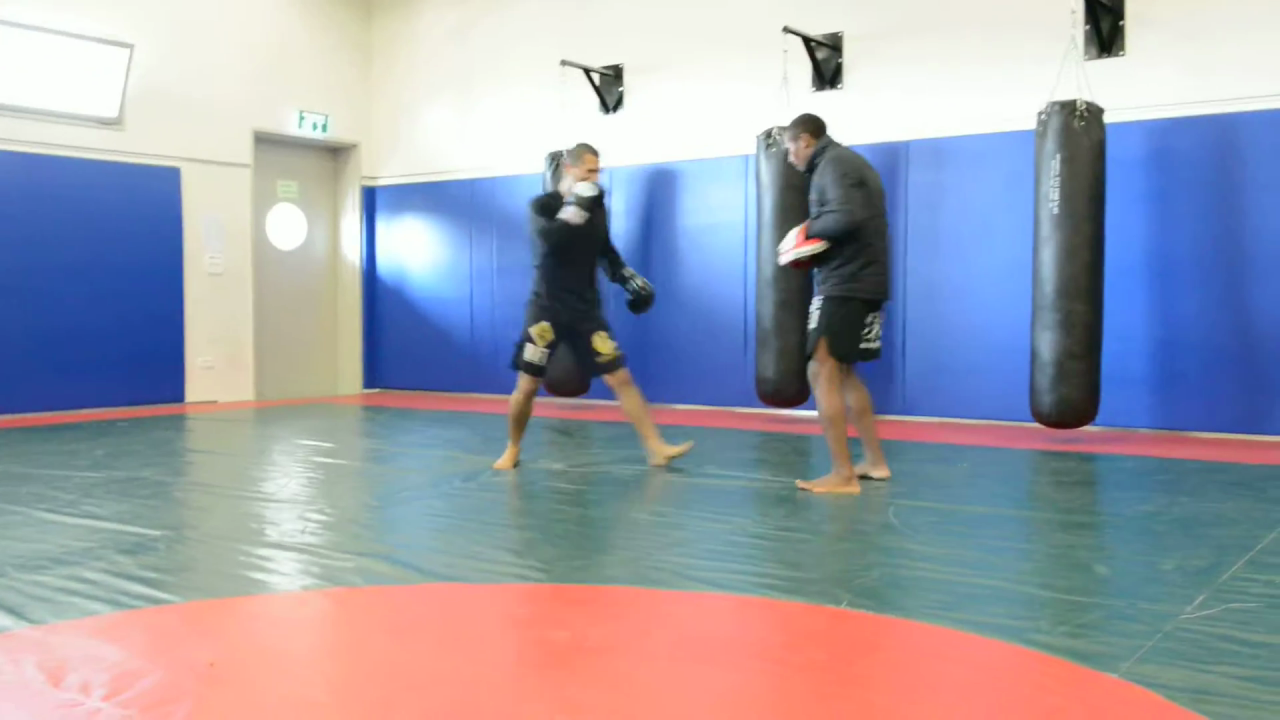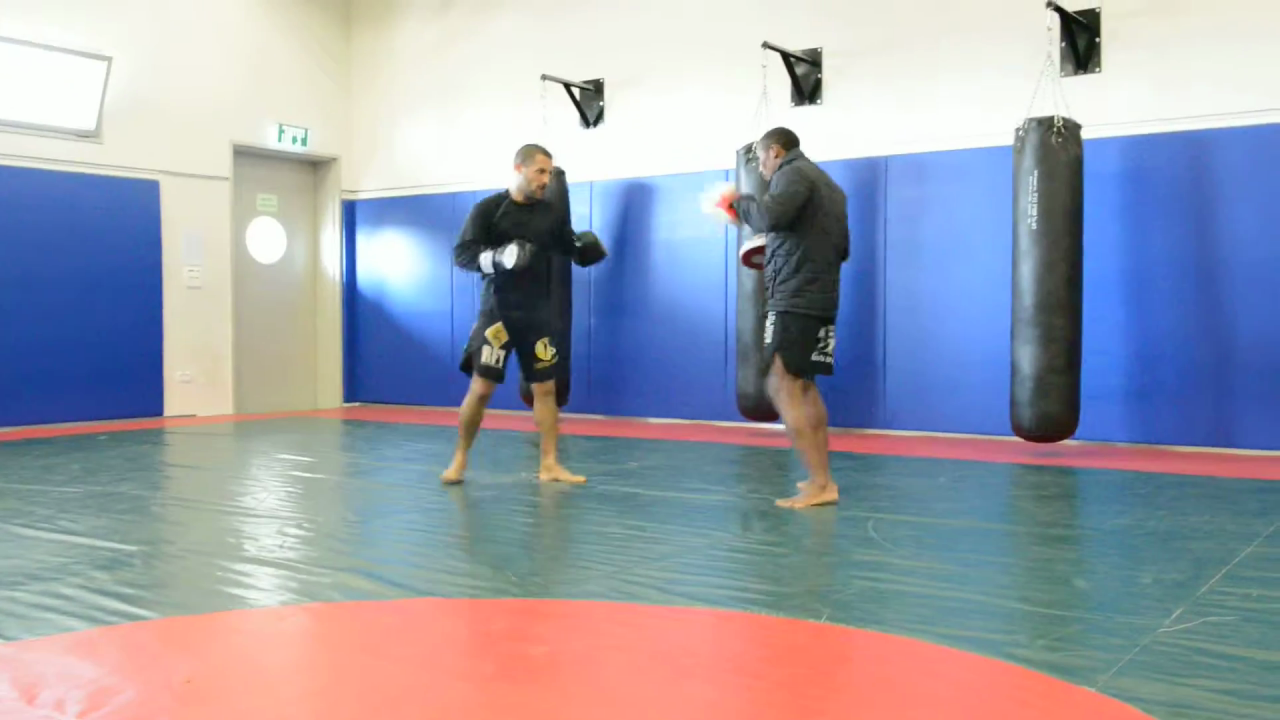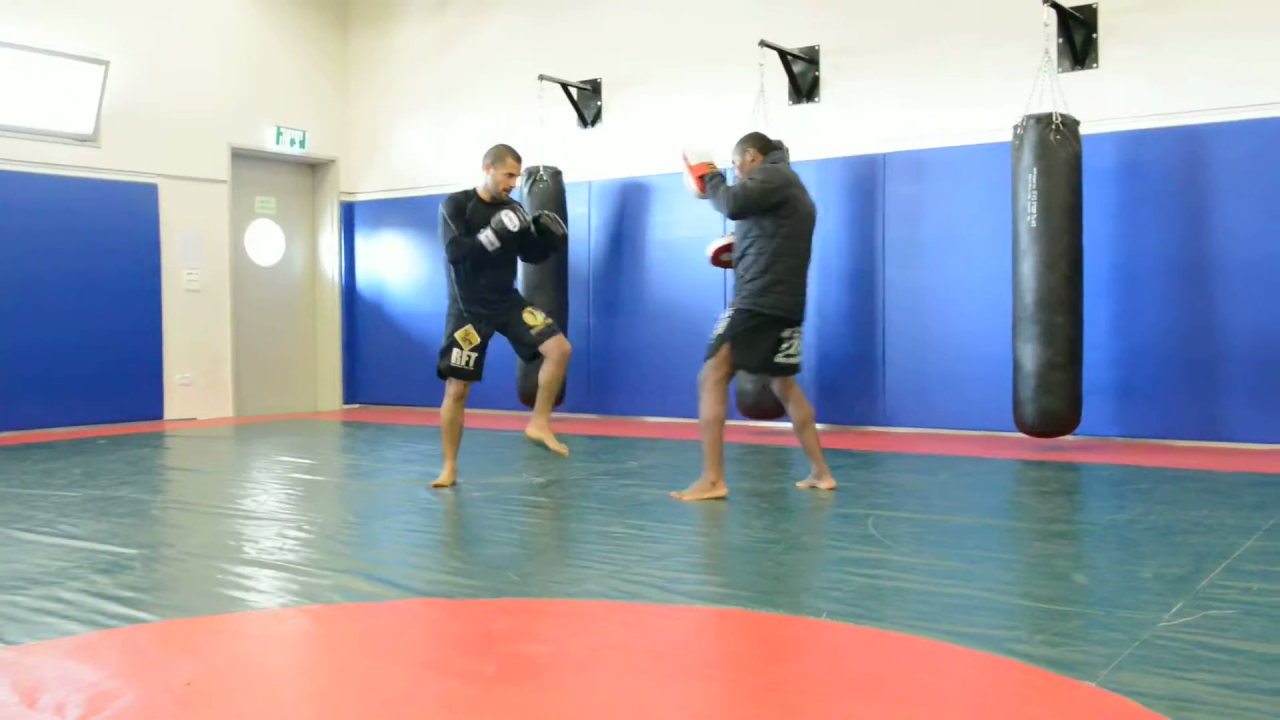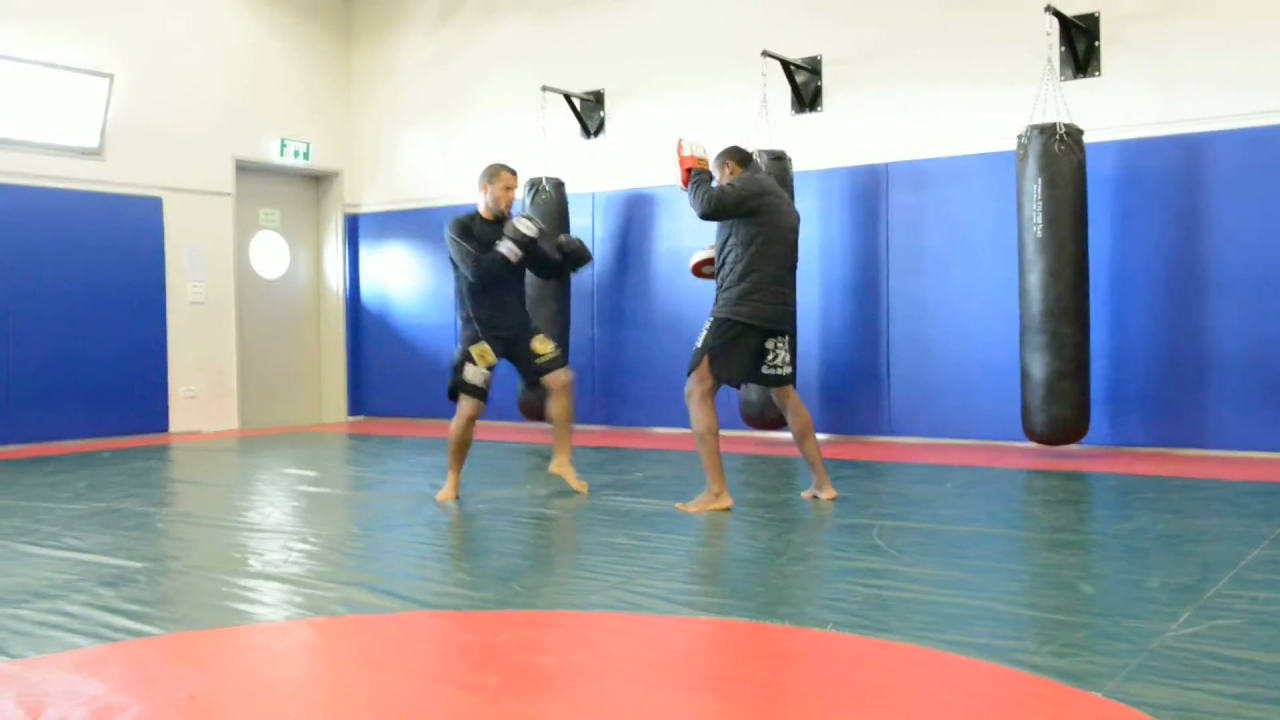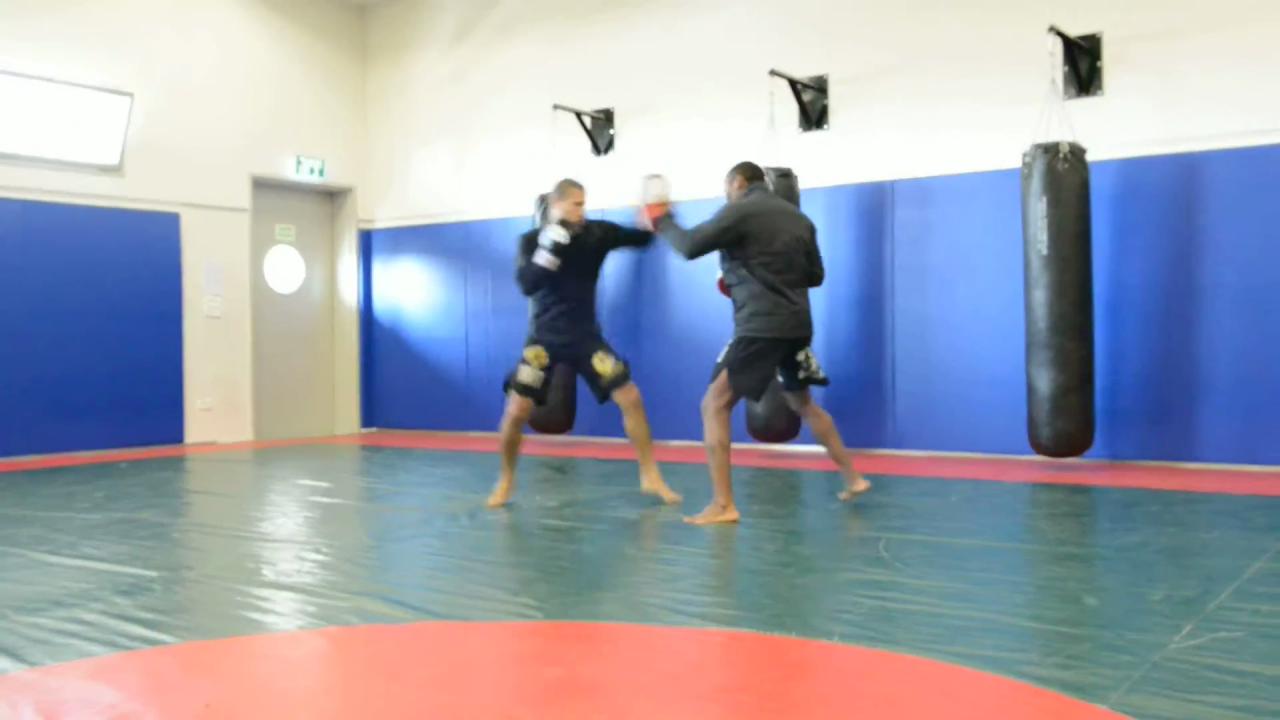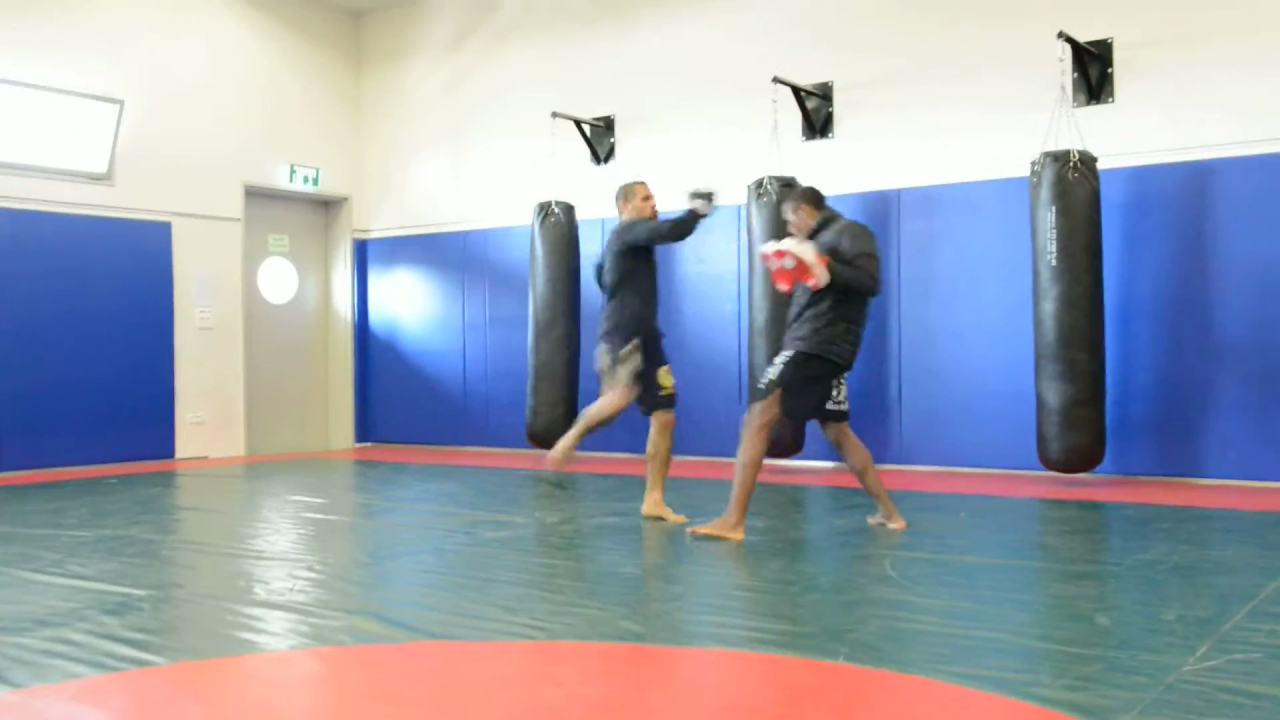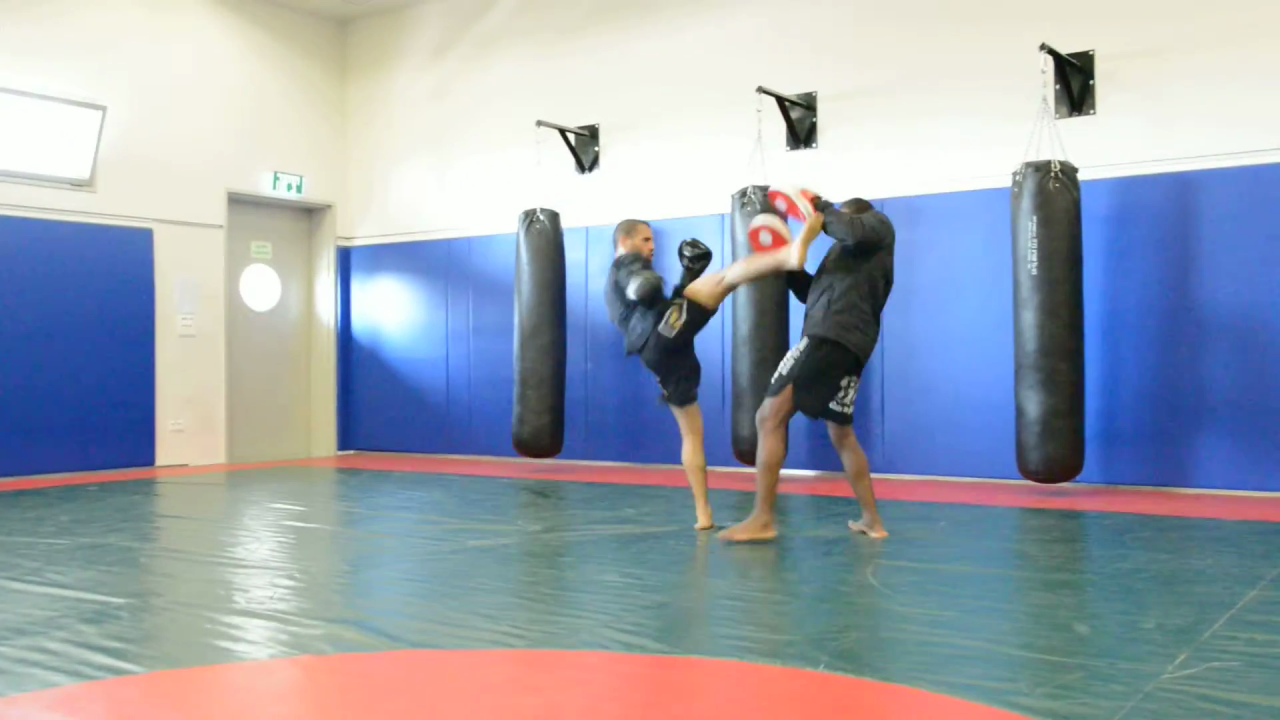
dt=0.3s
person 1, frame 1
left shoulder: (833, 164)
right shoulder: (852, 164)
left elbow: (852, 216)
left wrist: (810, 230)
left hip: (842, 285)
right hip: (867, 283)
left knee: (821, 371)
right knee: (845, 372)
left ankle: (842, 474)
right ankle: (875, 460)
person 1, frame 2
left shoulder: (794, 174)
right shoulder: (828, 185)
left elbow: (770, 217)
right elbow: (841, 250)
left wrist: (741, 201)
left hip: (796, 300)
right hip: (820, 300)
left knee: (781, 387)
right knee: (802, 385)
left ankle: (819, 482)
right ankle: (822, 476)
person 1, frame 3
left shoulder: (773, 175)
right shoulder: (794, 187)
left elbow: (734, 204)
left wrist: (708, 179)
right wrist: (743, 253)
left hip: (759, 300)
right hip: (787, 301)
left knee: (712, 378)
right knee: (785, 385)
left ankle: (712, 479)
right ankle: (821, 472)
person 1, frame 4
left shoulder: (750, 188)
right shoulder: (783, 201)
left elbow: (706, 206)
left wrist: (695, 174)
left hip: (739, 310)
right hip: (779, 312)
left knee: (698, 391)
right knee: (784, 394)
left ankle: (716, 492)
right ankle: (822, 483)
person 1, frame 5
left shoulder: (741, 211)
right shoulder: (798, 218)
left elbow: (692, 246)
right elbow: (815, 275)
left wrist: (659, 219)
left hip: (759, 328)
right hip: (797, 325)
left knee: (715, 405)
right knee: (803, 402)
left ankle: (723, 504)
right ankle: (851, 476)
person 1, frame 6
left shoulder: (851, 232)
right shoulder: (826, 242)
left elbow: (869, 280)
left wrist: (827, 268)
right wrist: (798, 287)
left hip: (816, 346)
right hip: (830, 348)
left knee: (757, 421)
right knee: (838, 432)
left ankle: (733, 520)
right ankle: (889, 511)
person 1, frame 7
left shoulder: (875, 224)
right shoulder: (853, 244)
left elbow: (855, 233)
right elbow: (813, 294)
left wrist: (817, 208)
left hip: (830, 336)
right hip: (851, 344)
left knee: (770, 417)
right knee: (841, 432)
left ankle: (762, 519)
right ankle: (872, 520)
person 2, frame 1
left shoulder: (597, 207)
right shoulder: (543, 205)
right elbow: (551, 241)
left wrist: (630, 277)
right wrist: (575, 205)
left hip: (586, 309)
right hip: (548, 309)
left knee: (620, 378)
right knee: (528, 384)
left ankle: (656, 447)
right ankle: (512, 450)
person 2, frame 2
left shoulder: (549, 211)
right shoulder: (488, 209)
left elbow: (567, 246)
right elbow: (462, 254)
right wrist: (498, 259)
left hip: (537, 314)
right hip: (498, 312)
left knee: (545, 387)
right knee: (481, 389)
left ankle: (550, 465)
right ankle: (458, 461)
person 2, frame 3
left shoulder: (512, 209)
right shoulder: (455, 205)
left elbow: (532, 255)
right elbow: (454, 252)
left wrist: (549, 237)
right wrist: (496, 232)
left hip: (508, 302)
right hip: (468, 309)
left knee: (560, 349)
right knee: (456, 389)
left ankle: (539, 423)
right ankle: (449, 469)
person 2, frame 4
left shoulder: (517, 225)
right shoulder: (460, 228)
left elbow: (550, 269)
right elbow: (478, 271)
left wrist: (570, 257)
right wrist: (513, 243)
left hip: (518, 324)
right hip: (481, 330)
left knee: (561, 383)
right knee: (468, 409)
left ankle: (561, 461)
right ankle: (451, 481)
person 2, frame 5
left shoulder: (594, 233)
right shoulder: (531, 240)
left elbow: (641, 238)
right elbow: (528, 285)
right wrist: (549, 250)
left hip: (585, 336)
right hip: (545, 338)
left knee: (631, 399)
right knee: (517, 411)
left ankle: (651, 477)
right ankle: (506, 482)
person 2, frame 6
left shoulder: (631, 238)
right shoulder: (629, 230)
left elbow: (604, 278)
right elbow: (670, 232)
right wrist: (700, 206)
left hip: (646, 337)
right hip: (621, 334)
left knee: (665, 419)
right knee: (619, 401)
left ankle: (654, 500)
right ankle: (572, 437)
person 2, frame 7
left shoulder: (616, 280)
right shoulder: (626, 264)
right elbow: (642, 292)
left wrist: (689, 272)
right wrist: (638, 286)
left hip: (656, 351)
right hip: (665, 328)
left knee: (691, 431)
right knee: (725, 277)
left ankle: (703, 512)
right ankle: (791, 255)
